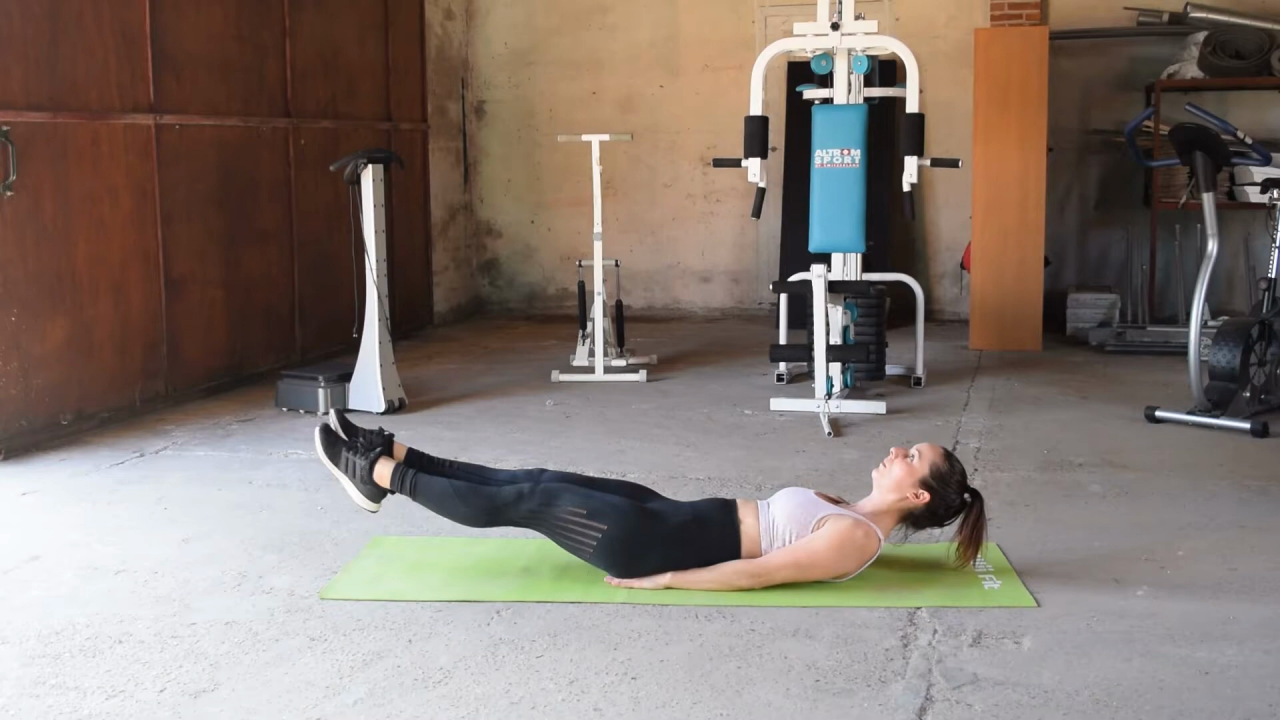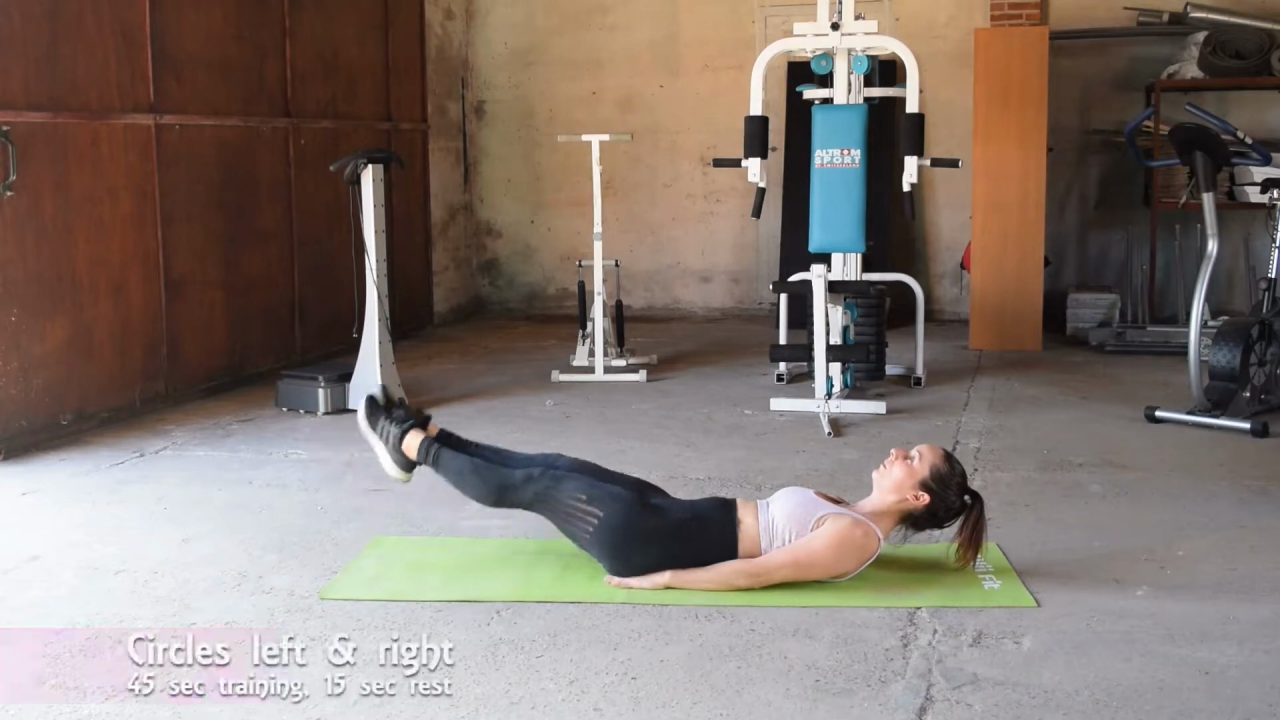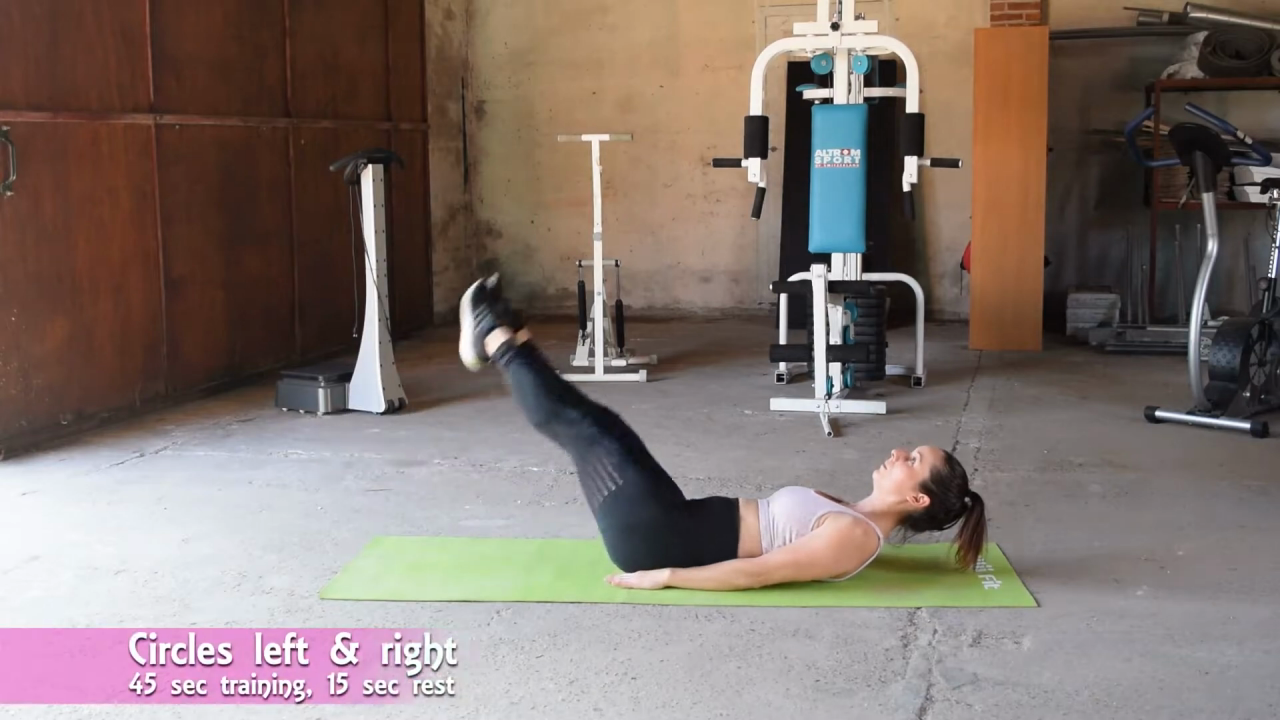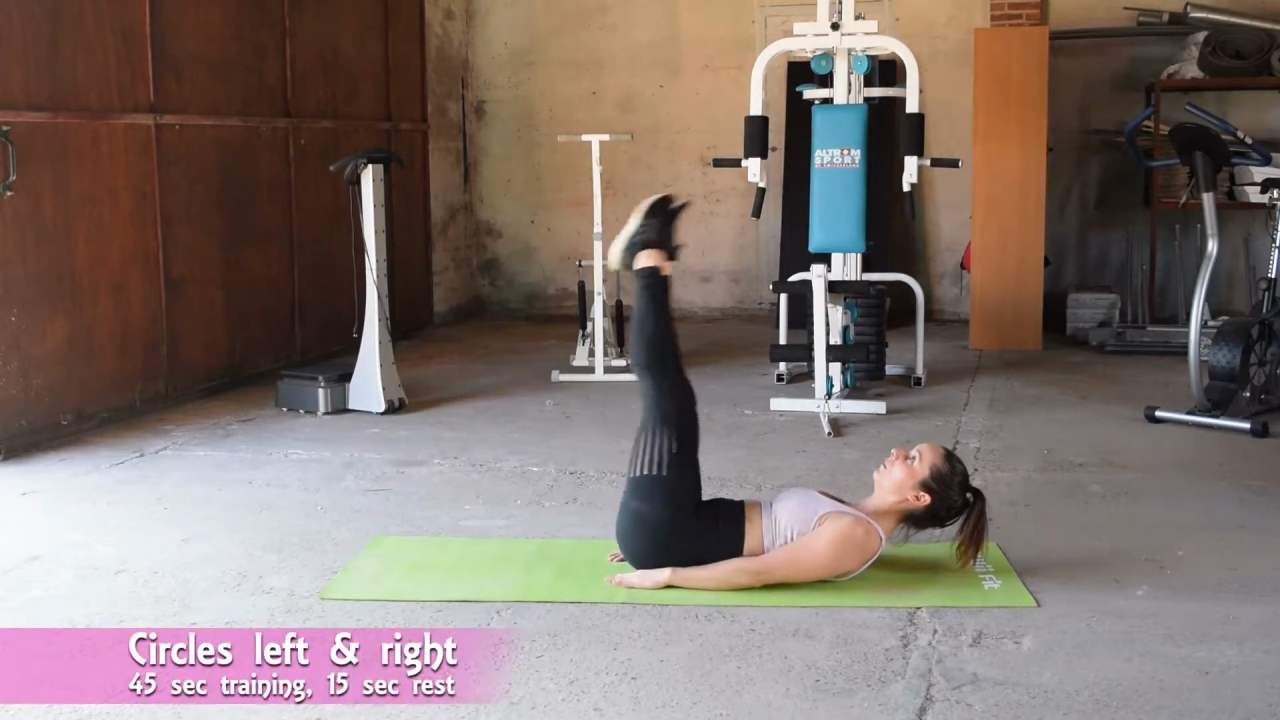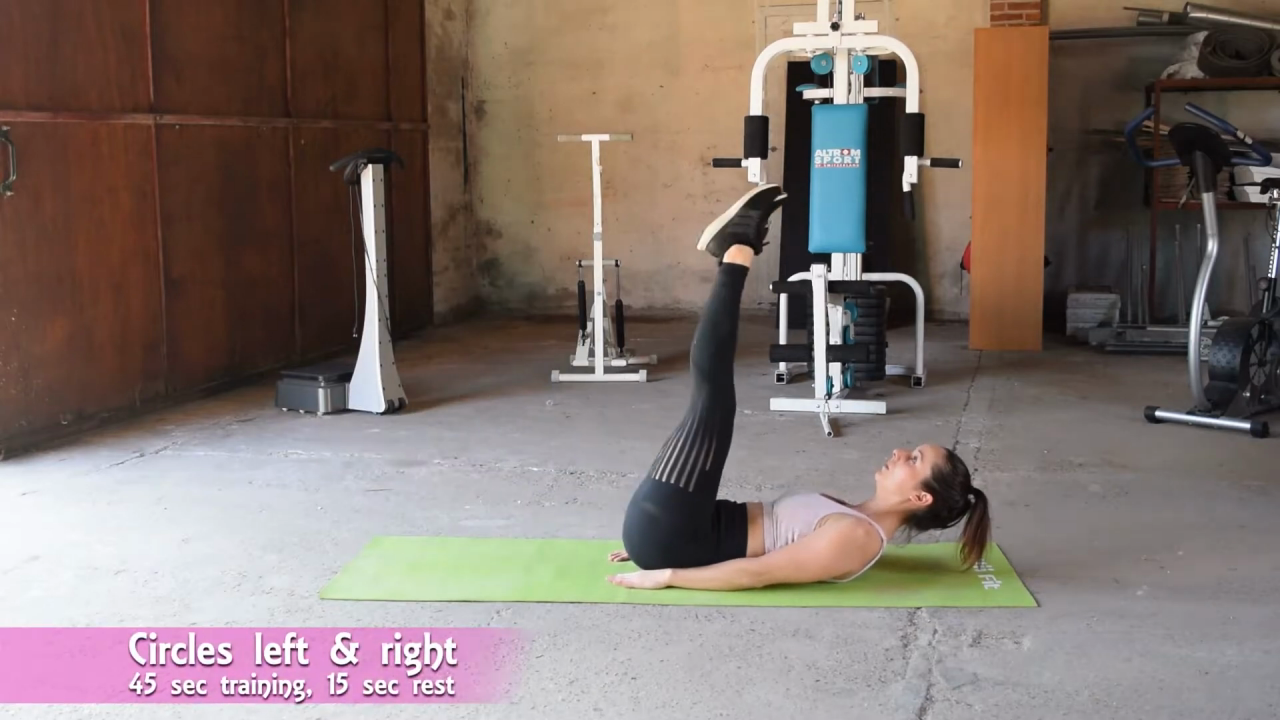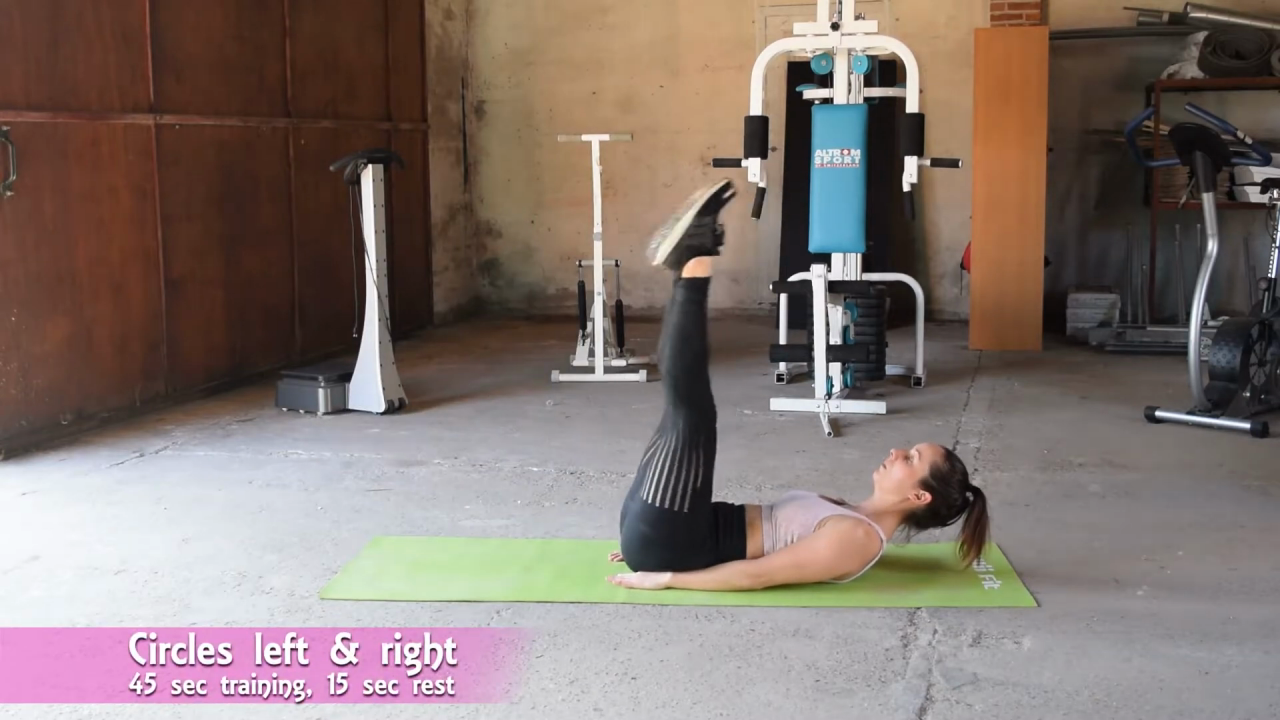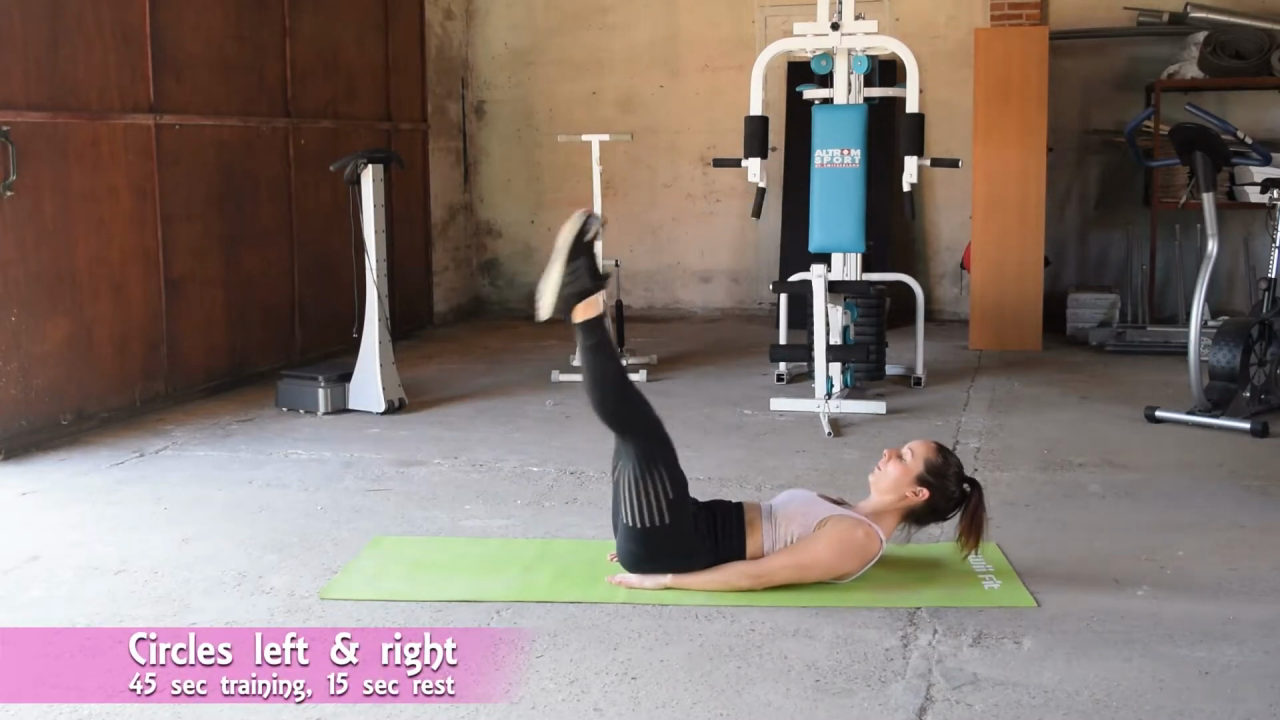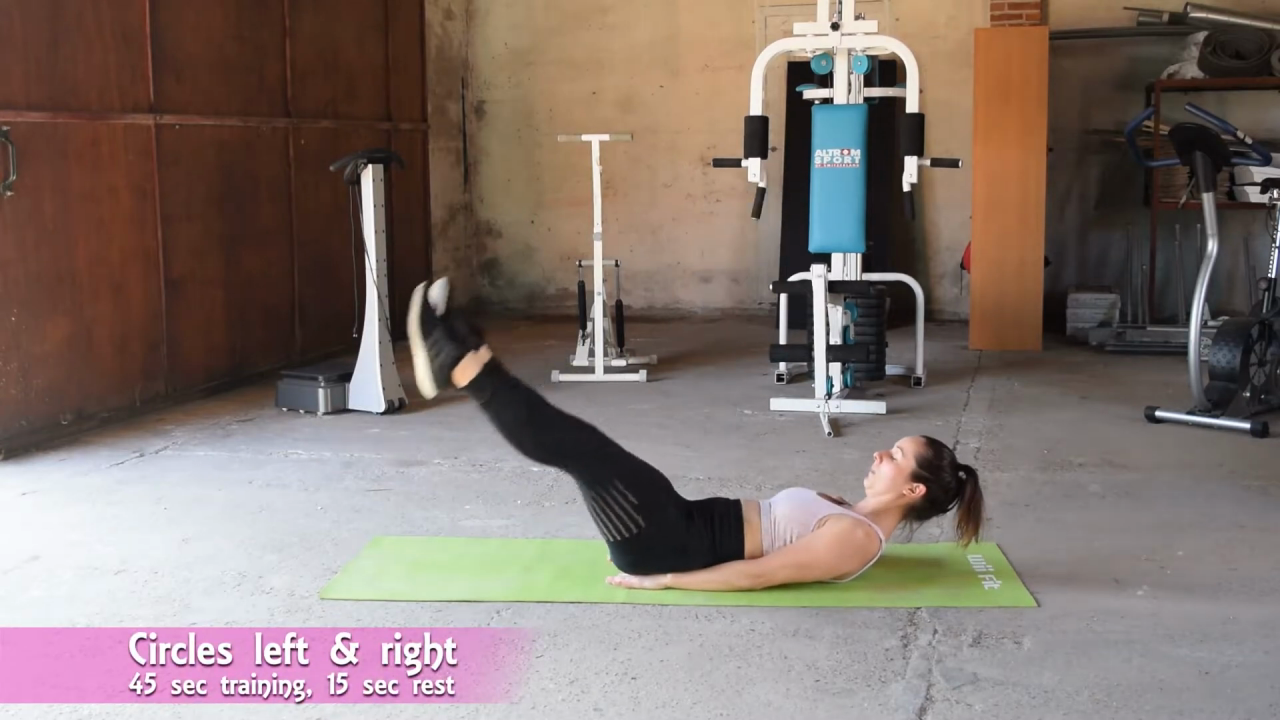
dt=0.2s
person 1, frame 1
left shoulder: (855, 538)
right shoulder: (851, 513)
left elbow: (760, 571)
left wrist: (662, 577)
left hip: (665, 544)
right hip: (677, 518)
left knee: (533, 501)
right knee: (542, 482)
left ankle: (381, 474)
right ankle: (386, 456)
person 1, frame 2
left shoulder: (851, 541)
right shoulder: (851, 512)
left elbow: (758, 571)
left wrist: (662, 577)
left hip: (666, 543)
right hip: (682, 521)
left knee: (537, 485)
right knee: (556, 470)
left ankle: (415, 444)
right ankle: (421, 437)
person 1, frame 3
left shoulder: (853, 539)
right shoulder: (850, 516)
left elbow: (756, 571)
left wrist: (665, 576)
left hip: (658, 542)
right hip: (682, 527)
left knee: (583, 430)
right knee: (598, 422)
left ankle: (497, 340)
right ankle: (507, 340)
person 1, frame 4
left shoulder: (855, 536)
right shoulder: (853, 516)
left elbow: (759, 572)
left wrist: (663, 576)
left hip: (661, 544)
left knee: (663, 383)
left ankle: (647, 258)
right ankle: (649, 259)
person 1, frame 5
left shoulder: (857, 537)
right shoulder: (854, 514)
left elbow: (759, 574)
left wrist: (665, 576)
left hip: (666, 543)
left knee: (714, 388)
left ankle: (738, 250)
right ankle: (733, 251)
person 1, frame 6
left shoulder: (858, 538)
right shoulder: (851, 513)
left elbow: (761, 573)
left wrist: (664, 576)
left hip: (664, 545)
left knee: (691, 410)
left ankle: (696, 259)
right ankle: (691, 262)
person 1, frame 7
left shoulder: (857, 539)
right shoulder: (852, 512)
left elbow: (765, 572)
left wrist: (664, 579)
right wrist: (659, 525)
left hip: (667, 549)
right hip: (694, 535)
left knee: (635, 429)
left ankle: (584, 300)
right ankle: (583, 300)
person 1, frame 8
left shoulder: (857, 542)
right shoulder: (849, 513)
left elbow: (762, 572)
left wrist: (662, 579)
left hip: (678, 545)
right hip: (693, 525)
left knee: (580, 449)
right knee: (588, 451)
left ankle: (461, 363)
right ankle: (462, 361)
